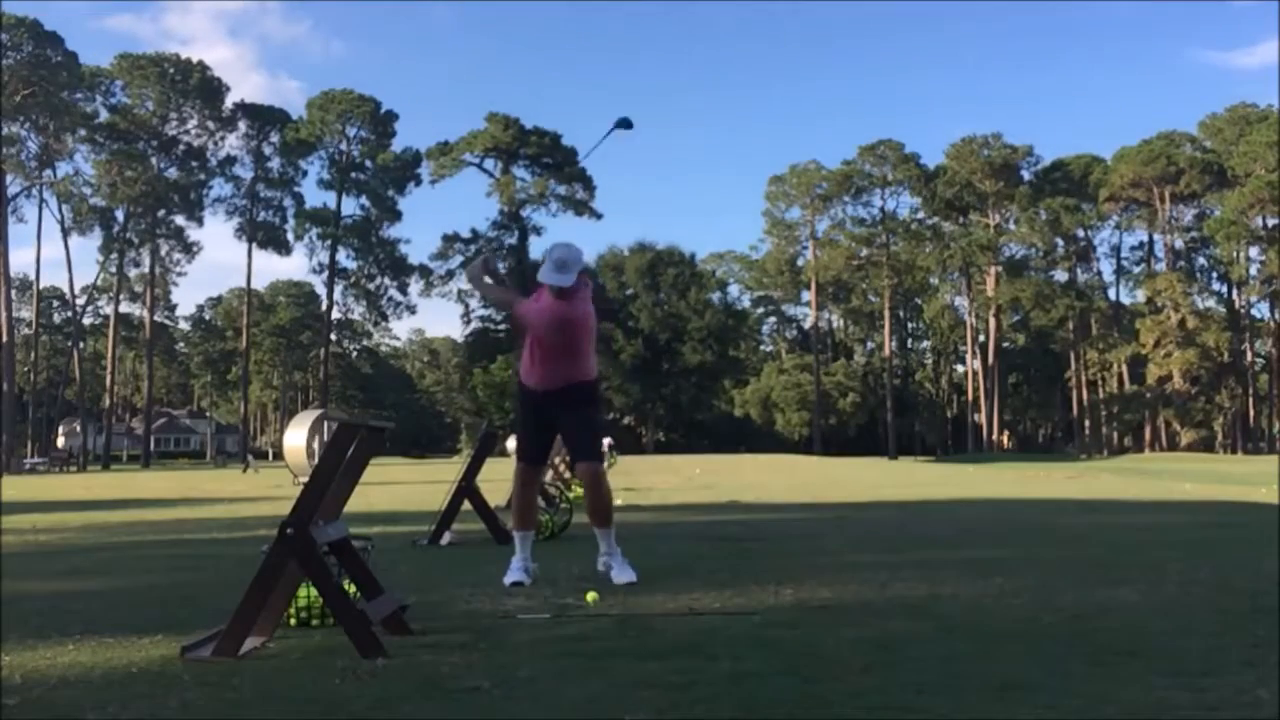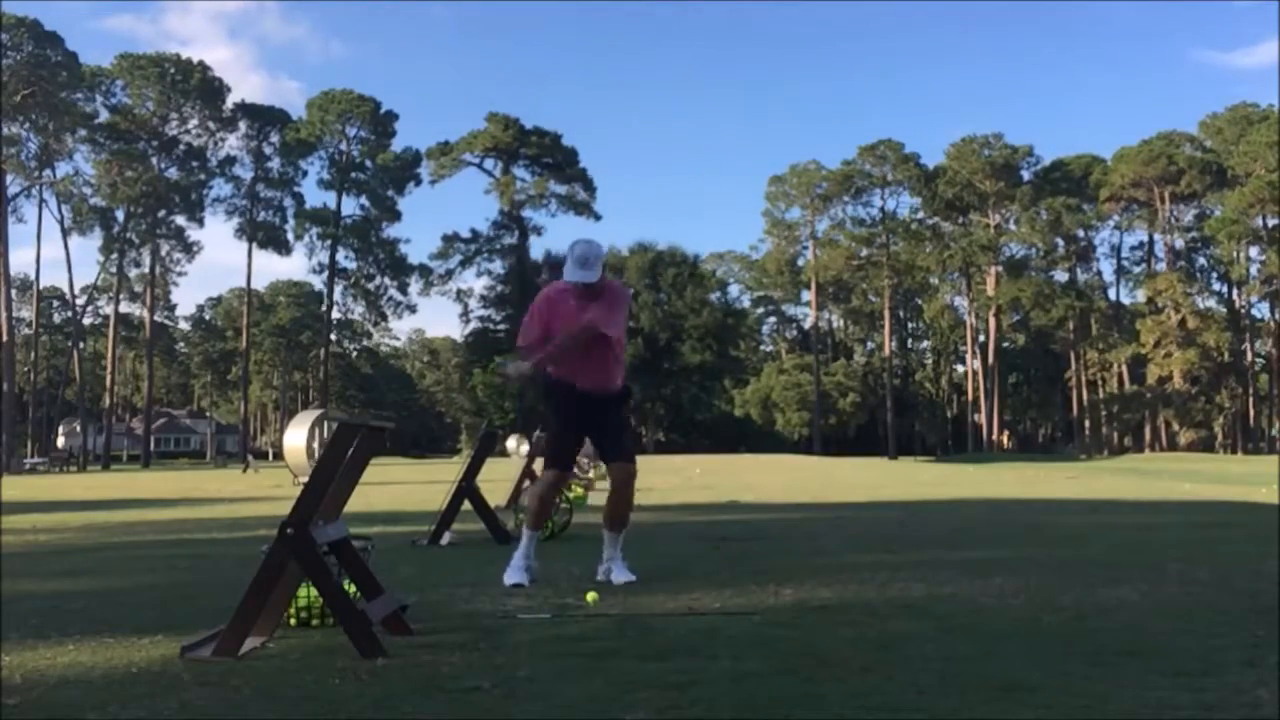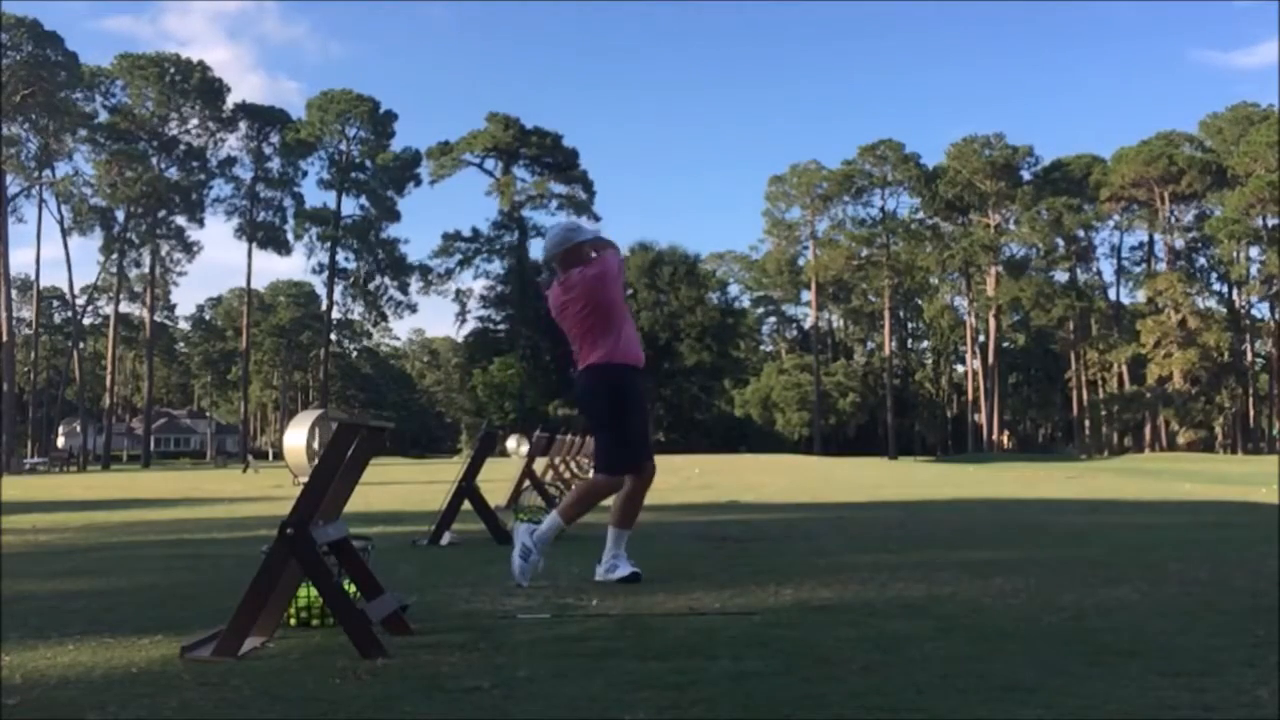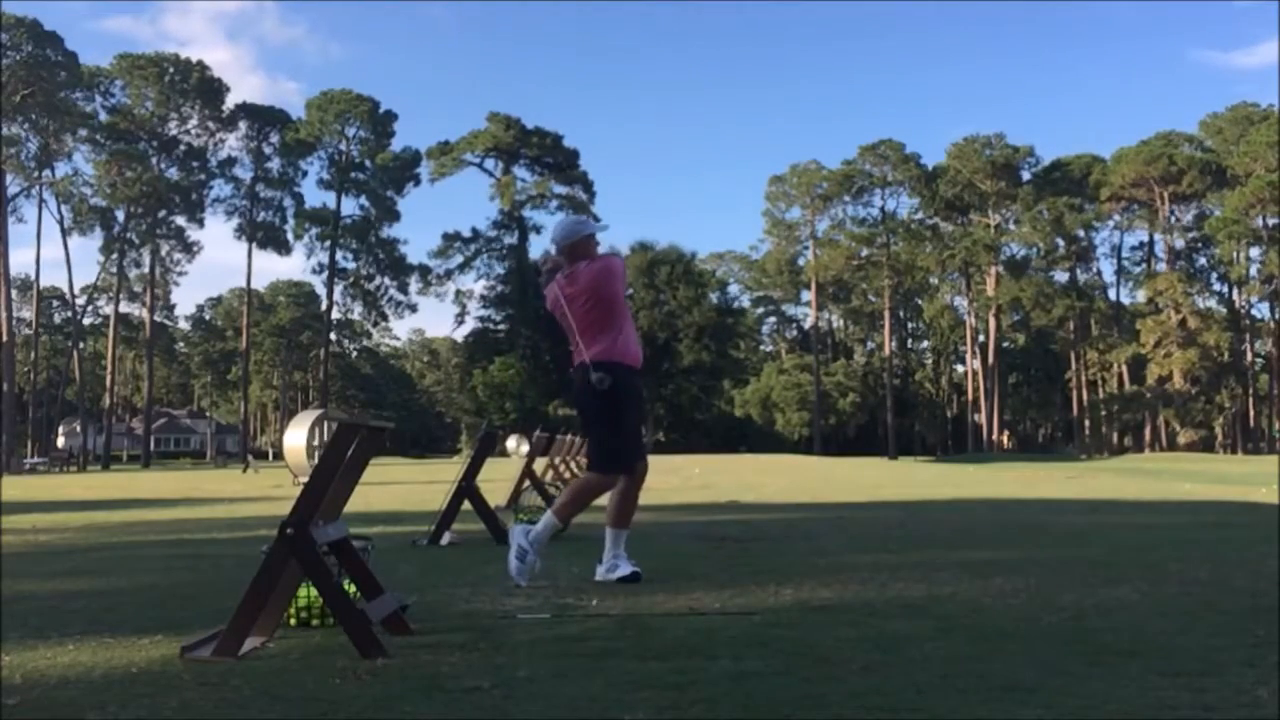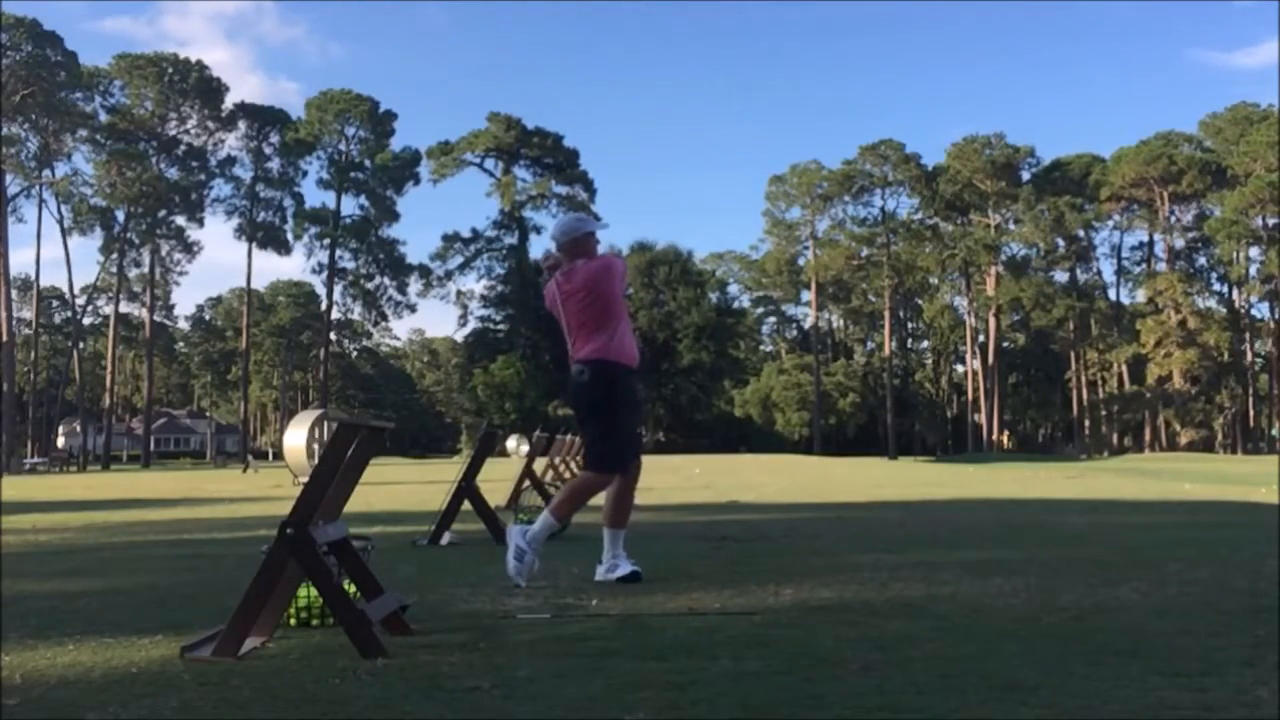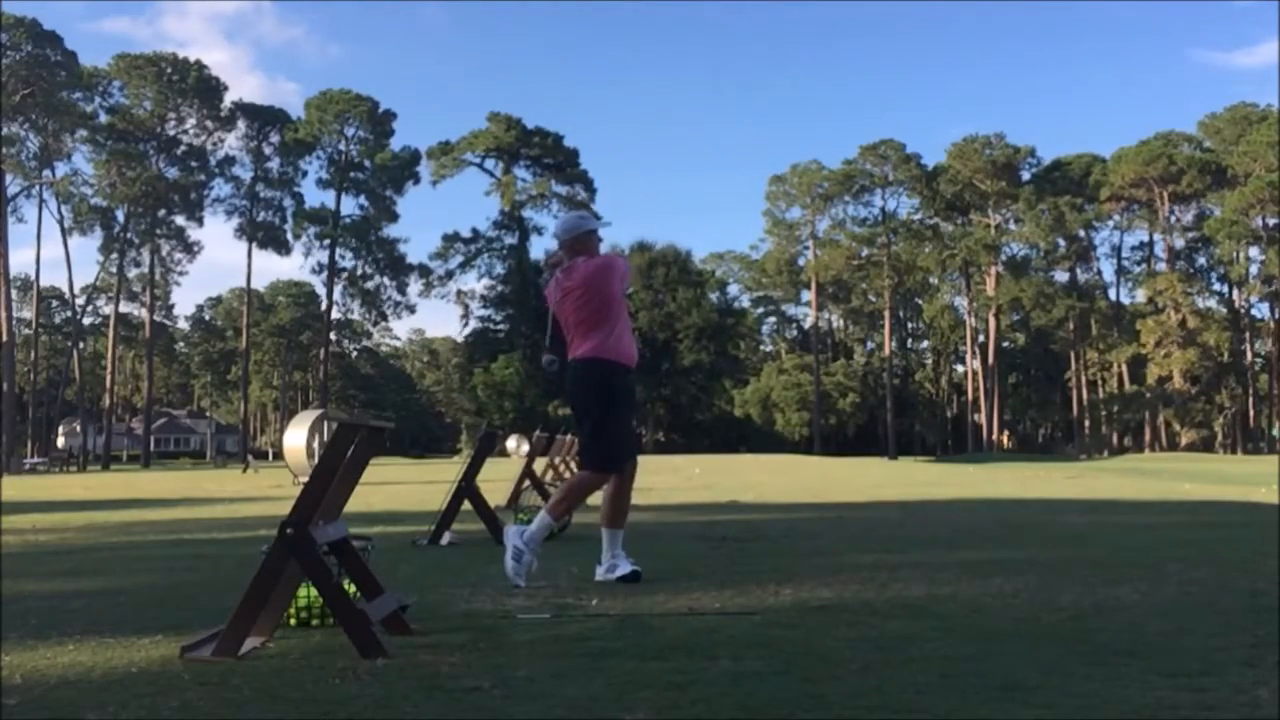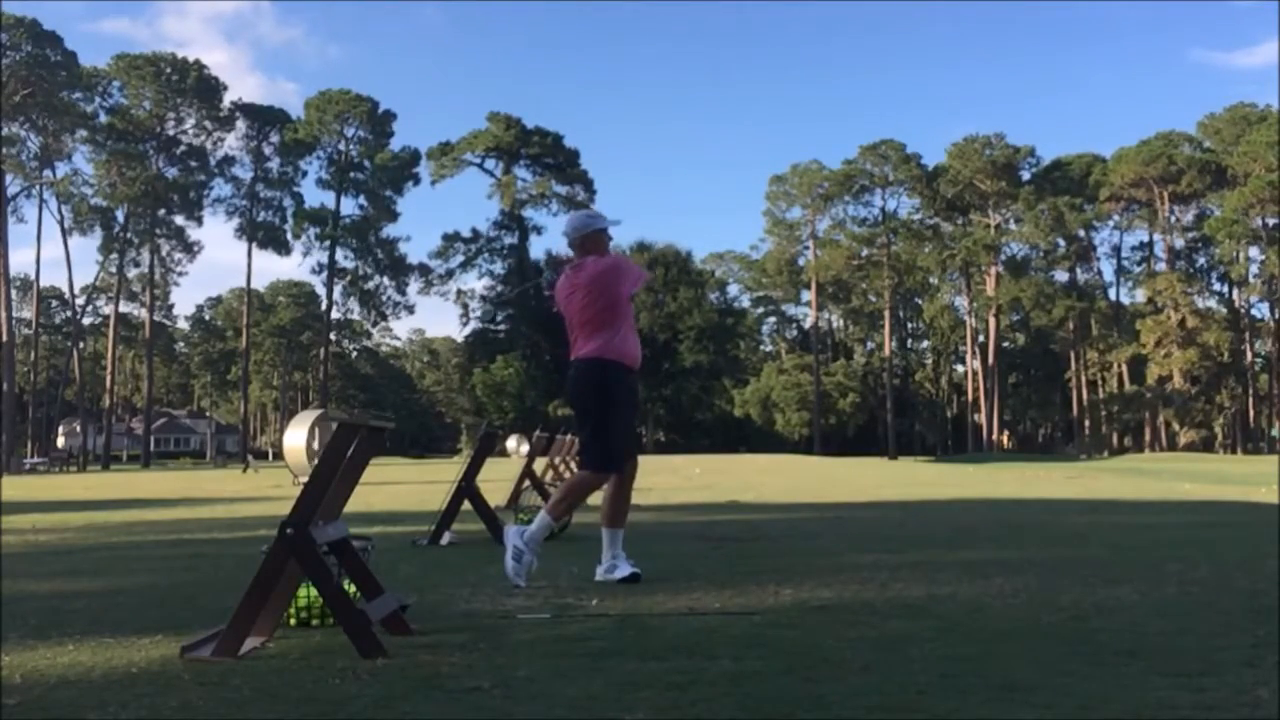
dt=0.4s
person 1, frame 1
left shoulder: (568, 312)
right shoulder: (552, 289)
left elbow: (513, 305)
right elbow: (520, 303)
left wrist: (479, 281)
right wrist: (494, 274)
left hip: (575, 396)
right hip: (534, 393)
left knee: (592, 473)
right knee: (526, 474)
left ankle: (610, 555)
right ankle: (521, 559)
person 1, frame 2
left shoulder: (616, 295)
right shoulder: (549, 298)
left elbow: (581, 336)
right elbow: (526, 349)
left wrist: (535, 365)
right wrist: (528, 368)
left hip: (608, 396)
right hip: (566, 393)
left knee: (624, 474)
right knee: (553, 477)
left ankle: (612, 560)
right ankle: (523, 557)
person 1, frame 3
left shoulder: (557, 291)
right shoulder: (597, 273)
right elbow: (611, 250)
right wrist: (600, 240)
left hip: (613, 381)
right hip: (611, 381)
left knee: (642, 469)
right knee: (612, 475)
left ankle: (613, 558)
right ankle: (538, 537)
person 1, frame 4
left shoulder: (556, 290)
right shoulder: (607, 268)
left wrist: (555, 270)
right wrist: (561, 267)
left hip: (597, 377)
right hip: (610, 377)
left knee: (634, 469)
right knee: (605, 473)
left ankle: (613, 559)
right ankle: (534, 538)
person 1, frame 5
left shoulder: (554, 288)
right shoulder: (606, 267)
left wrist: (556, 269)
right wrist: (563, 265)
left hip: (591, 377)
right hip: (606, 377)
left knee: (627, 467)
right knee: (602, 470)
left ankle: (612, 559)
right ankle: (531, 537)
person 1, frame 6
left shoulder: (556, 285)
right shoulder: (606, 266)
left wrist: (561, 266)
right wrist: (568, 263)
left hip: (591, 374)
right hip: (603, 376)
left knee: (624, 467)
right knee: (598, 469)
left ankle: (611, 559)
right ankle: (528, 537)
person 1, frame 7
left shoulder: (566, 283)
right shoulder: (613, 267)
right elbow: (643, 275)
left hip: (594, 375)
right hip: (604, 377)
left knee: (624, 467)
right knee: (597, 469)
left ankle: (611, 559)
right ankle: (528, 537)
